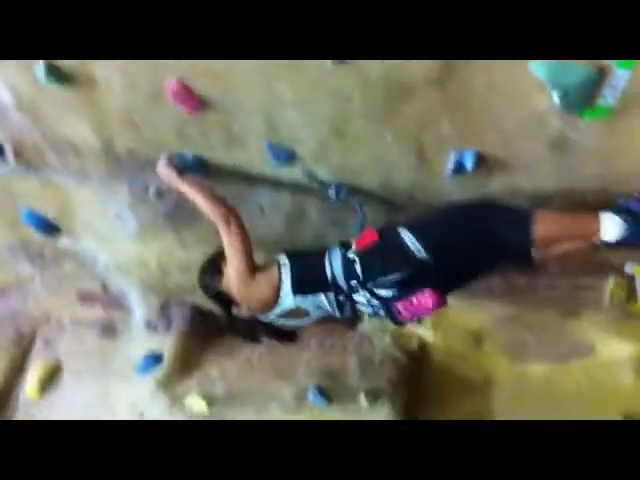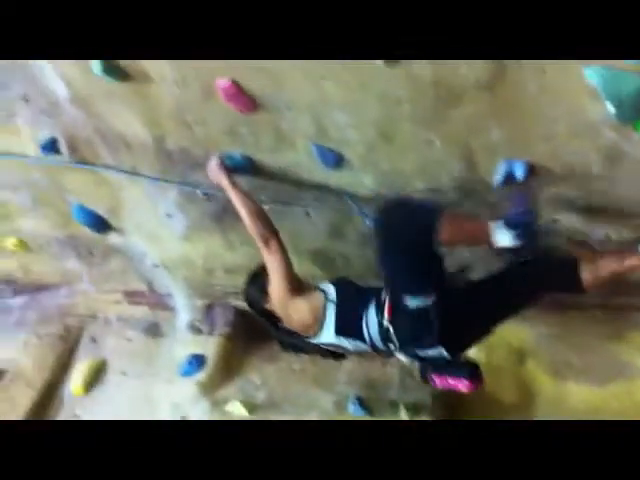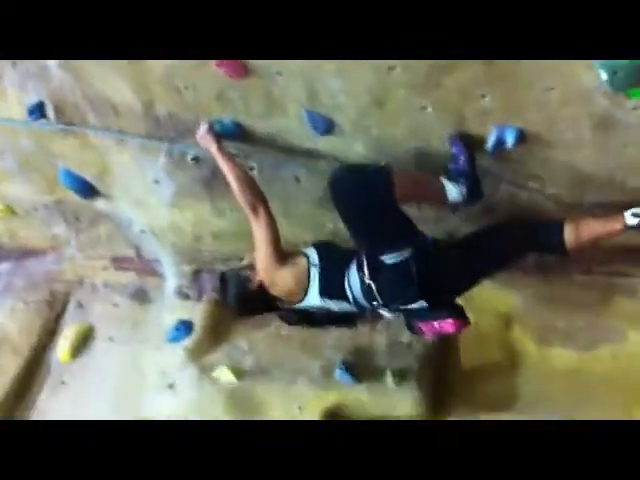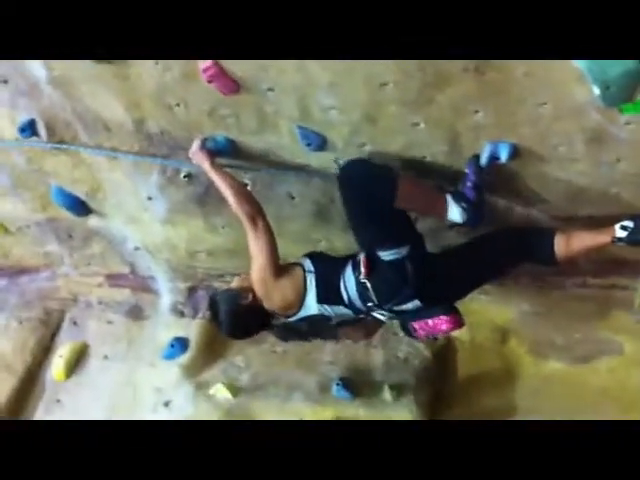
dt=0.4s
person 1, frame 1
left shoulder: (264, 307)
right shoulder: (250, 286)
right elbow: (226, 218)
right wrist: (177, 179)
left hip: (387, 297)
right hip: (382, 266)
left knee: (497, 245)
right knee: (488, 219)
left ankle: (600, 235)
person 1, frame 2
left shoulder: (309, 320)
right shoulder: (290, 306)
right elbow: (267, 238)
right wrist: (226, 181)
left hip: (422, 335)
right hip: (415, 321)
left knee: (540, 269)
right knee: (396, 216)
right ankle: (501, 234)
person 1, frame 3
left shoulder: (291, 295)
right shoulder: (276, 276)
right elbow: (255, 205)
right wrist: (215, 148)
left hip: (400, 289)
right hip: (398, 276)
left knee: (523, 231)
right knee: (349, 180)
right ankle: (453, 187)
person 1, frame 4
left shoulder: (285, 315)
right shoulder: (270, 288)
left elbow: (365, 323)
right elbow: (252, 218)
right wrist: (208, 164)
left hip: (394, 296)
right hip: (393, 276)
left knee: (520, 241)
right knee: (357, 174)
right ankle: (455, 208)
